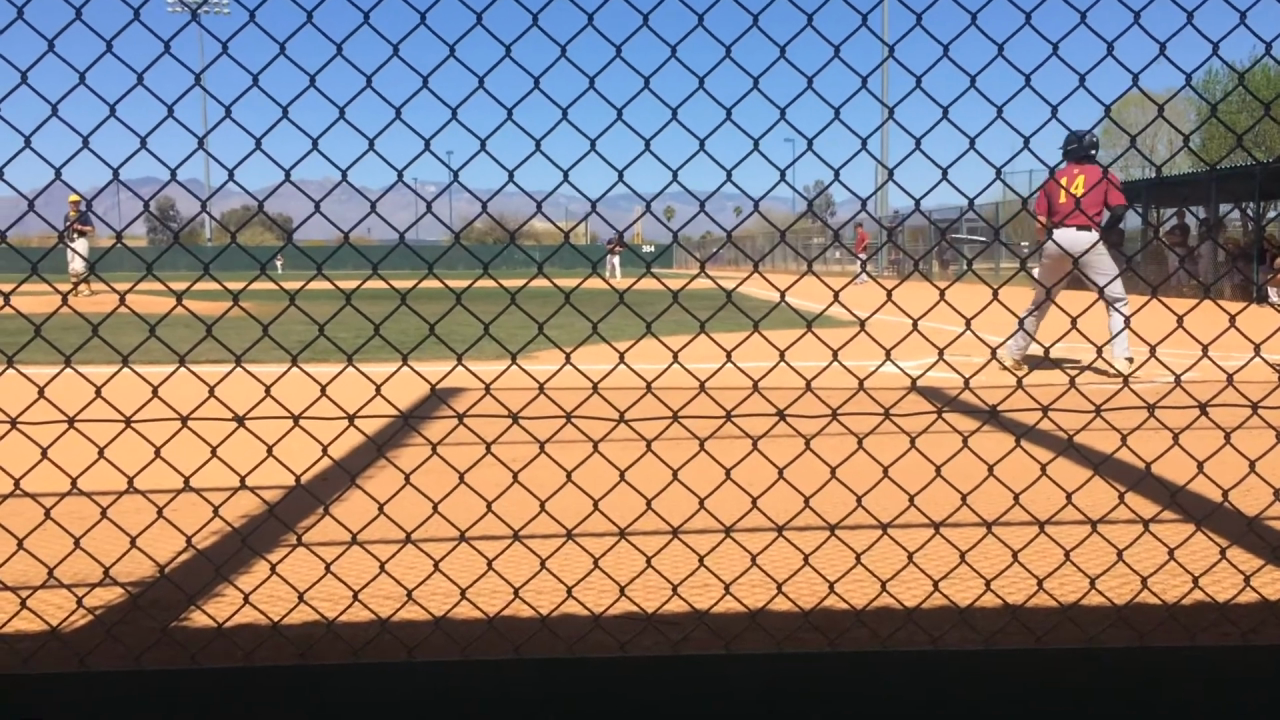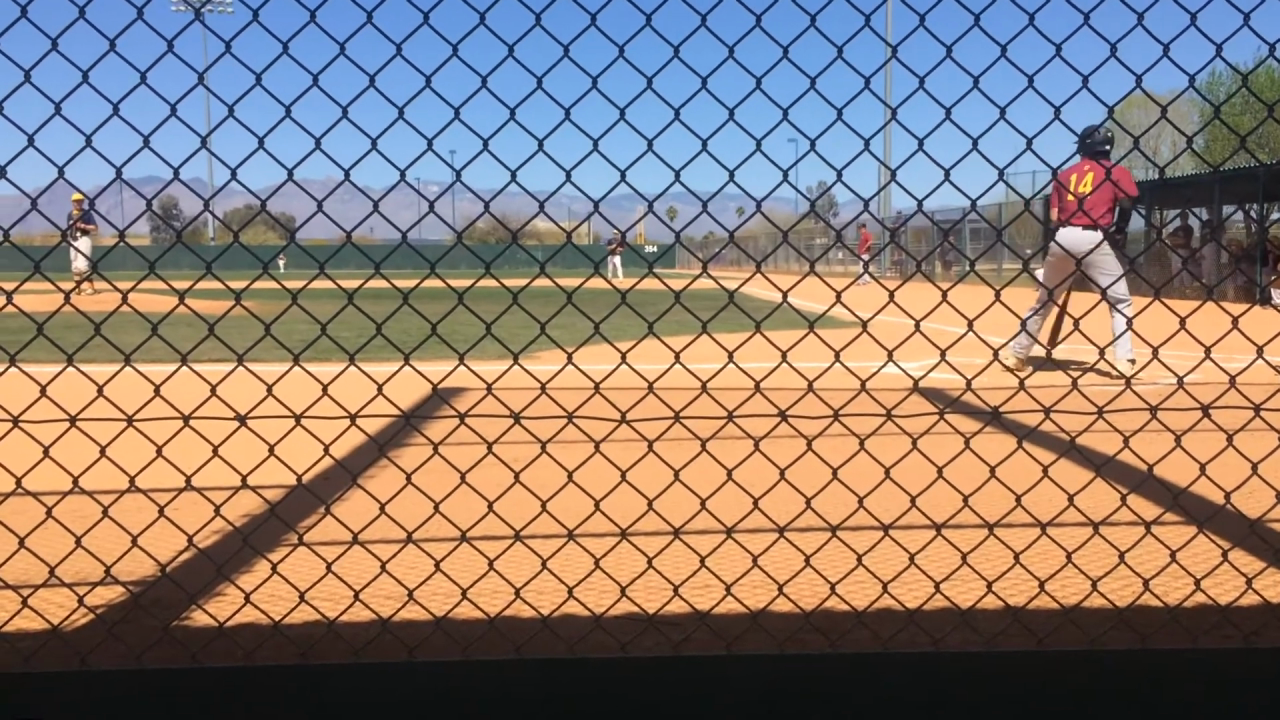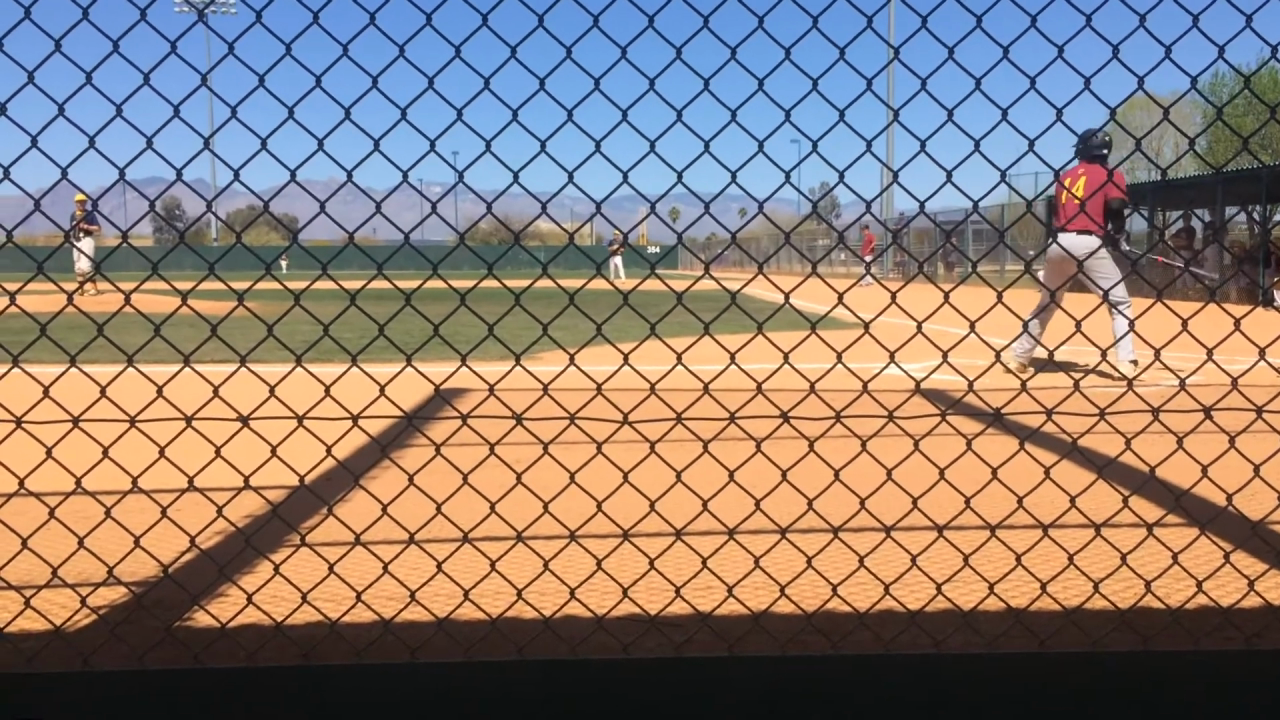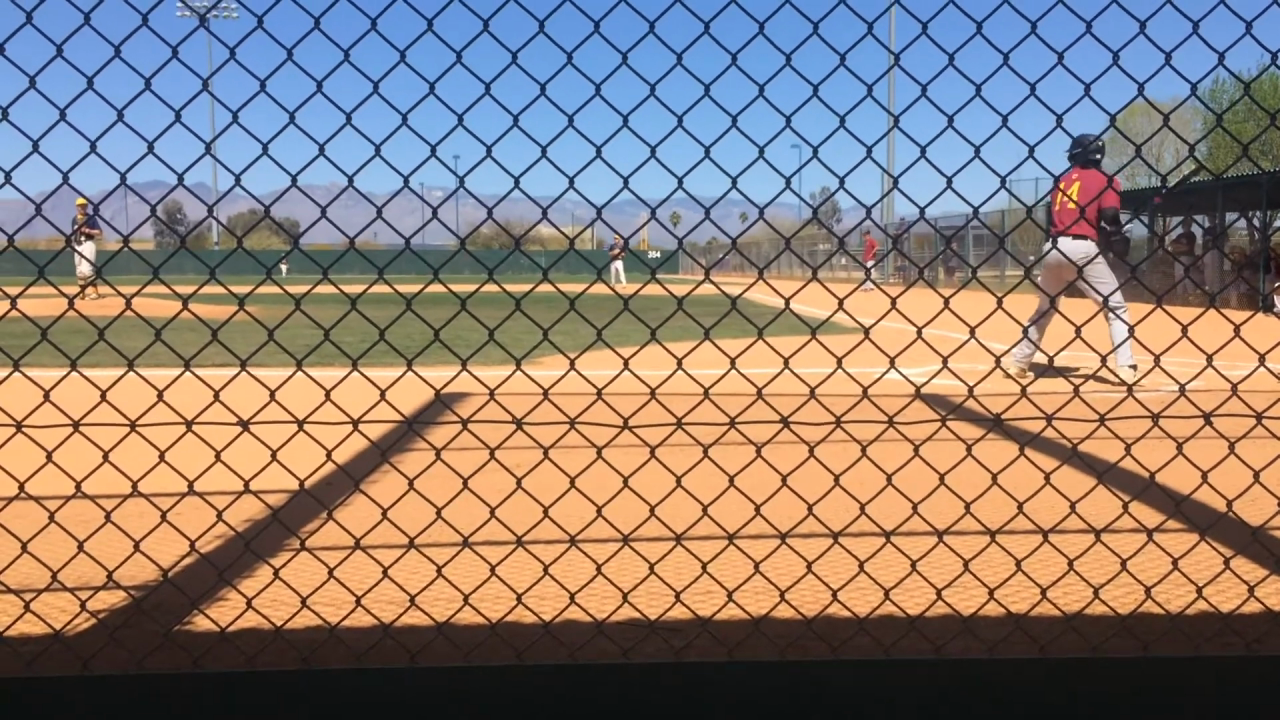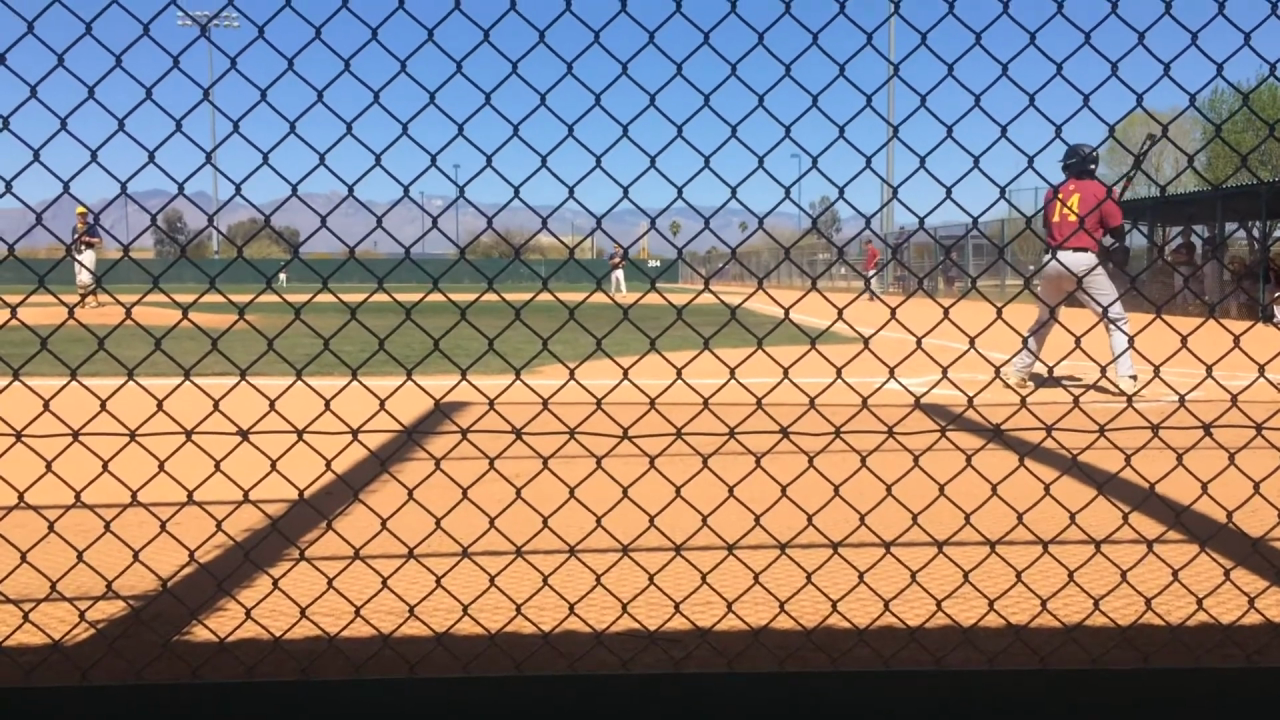
dt=0.2s
person 1, frame 1
left shoulder: (1053, 178)
right shoulder: (1104, 175)
left elbow: (1041, 222)
right elbow: (1118, 212)
left wrist: (1047, 242)
right wrist: (1102, 231)
left hip: (1056, 240)
right hip: (1087, 239)
left knee: (1040, 301)
right knee: (1117, 300)
left ankle: (1013, 356)
right ankle: (1120, 360)
person 1, frame 2
left shoulder: (1065, 174)
right shoulder: (1117, 171)
left elbow: (1053, 216)
right elbow: (1126, 203)
right wrist: (1117, 229)
left hip: (1062, 238)
right hip: (1092, 239)
left knee: (1044, 301)
right knee: (1121, 301)
left ankle: (1016, 355)
right ankle: (1124, 361)
person 1, frame 3
left shoulder: (1064, 177)
right shoulder: (1109, 174)
right elbow: (1115, 204)
right wrist: (1117, 232)
left hip: (1057, 243)
right hip: (1087, 244)
left knee: (1046, 304)
right knee: (1120, 303)
left ankle: (1018, 359)
right ankle: (1126, 362)
person 1, frame 4
left shoulder: (1060, 181)
right shoulder: (1104, 180)
right elbow: (1109, 214)
right wrist: (1115, 230)
left hip: (1053, 249)
right hip: (1083, 249)
left knee: (1044, 309)
right knee: (1116, 308)
left ankle: (1017, 364)
right ankle: (1125, 368)
person 1, frame 5
left shoulder: (1053, 192)
right shoulder: (1101, 191)
right elbow: (1118, 233)
left hip: (1053, 261)
right hip: (1083, 260)
left knee: (1044, 320)
right knee: (1116, 319)
left ankle: (1017, 374)
right ankle: (1126, 378)
